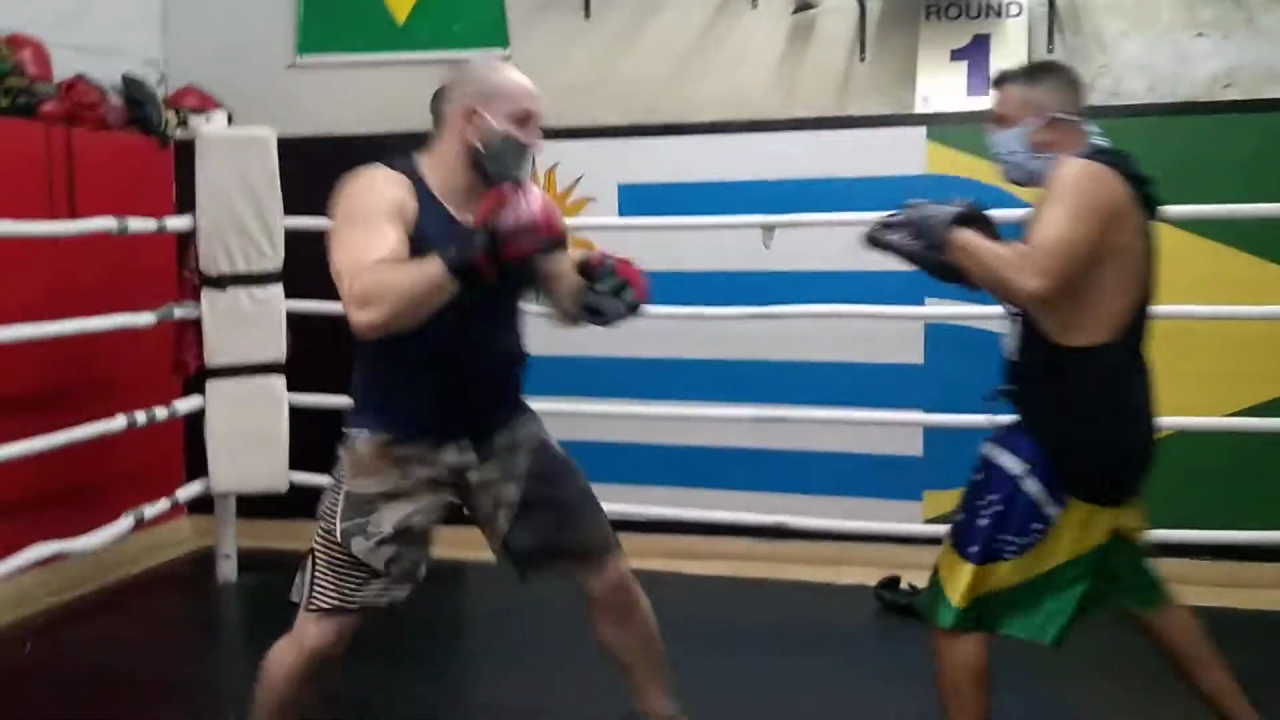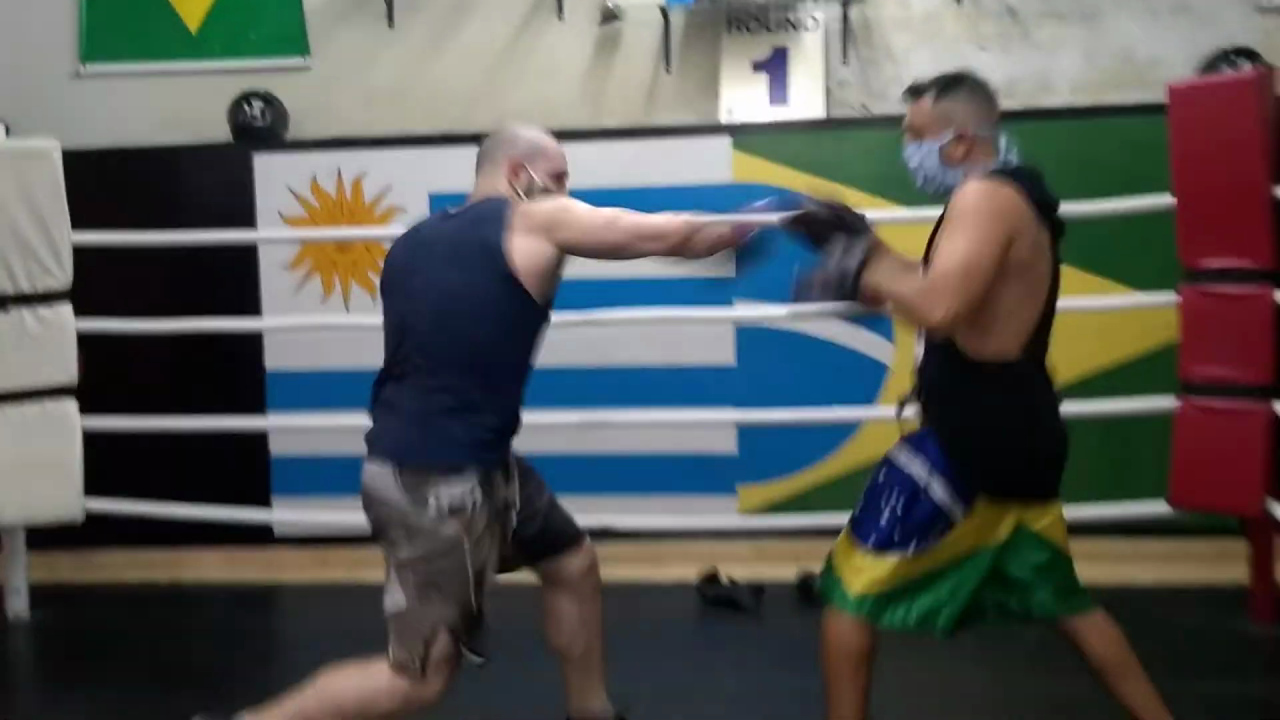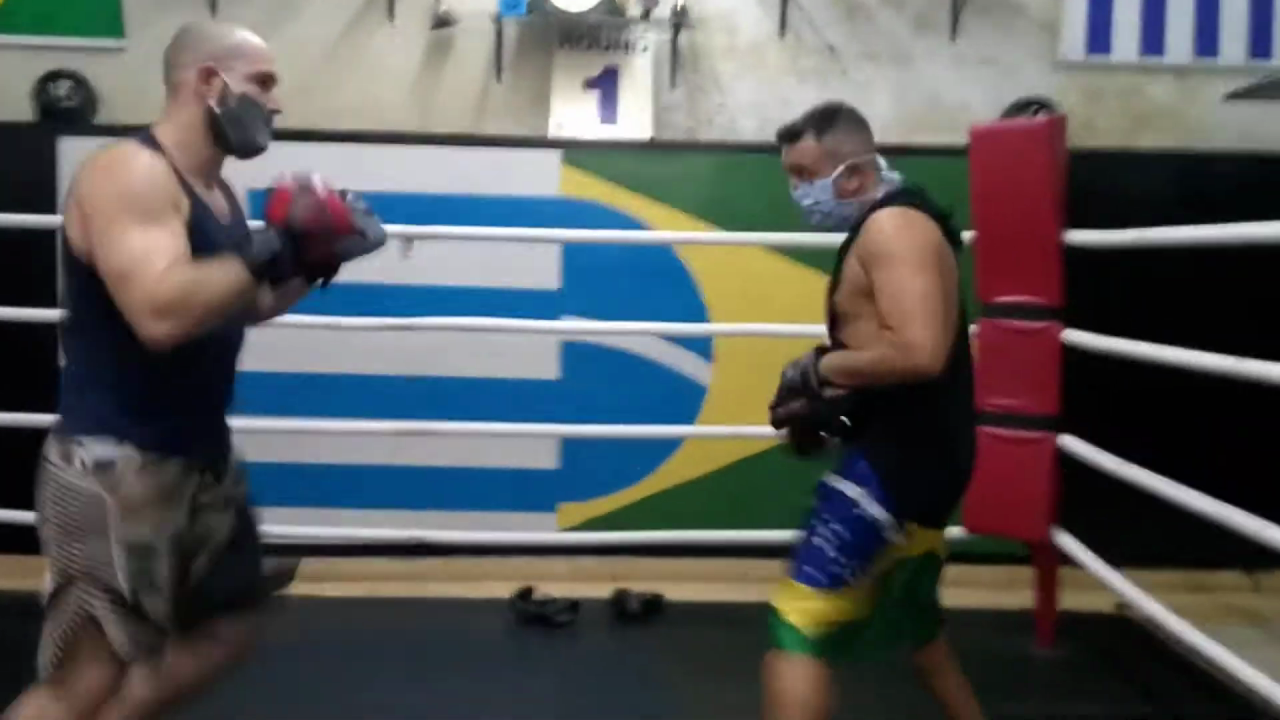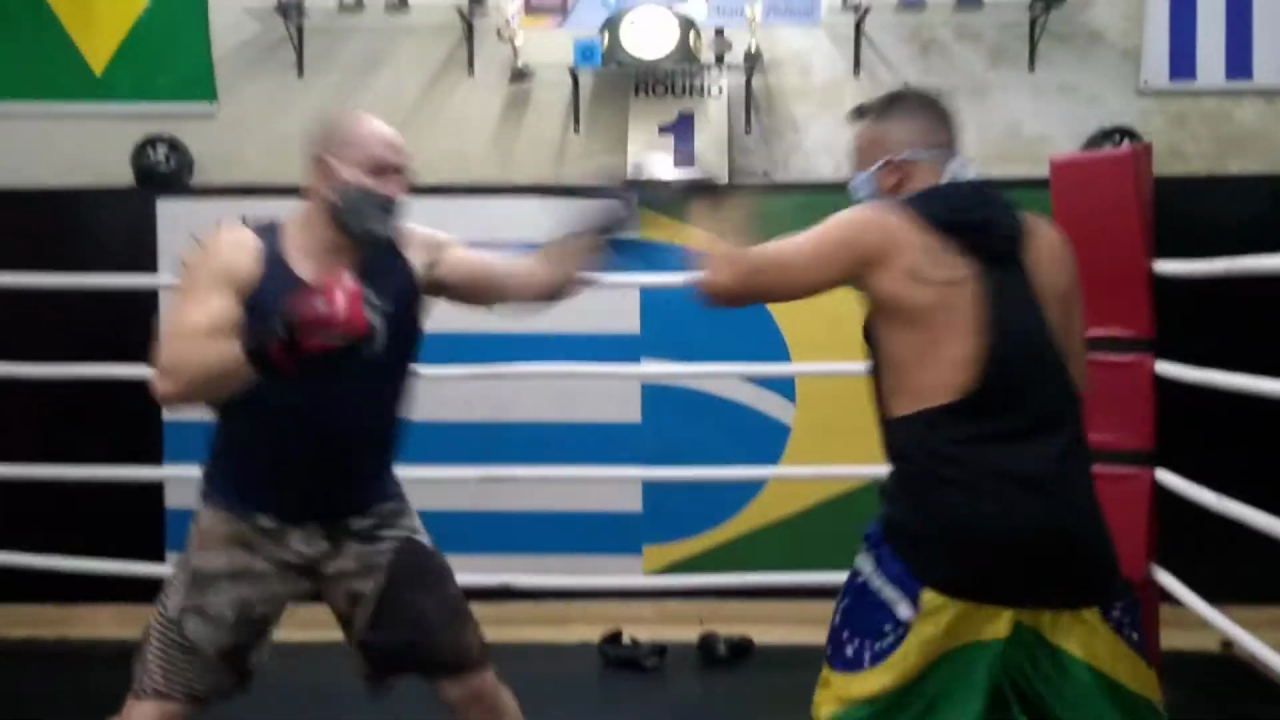
dt=1s
person 1, frame 1
left shoulder: (519, 198)
right shoulder: (379, 191)
left elbow: (566, 299)
right elbow: (371, 309)
left wrist: (598, 286)
right wrist: (474, 252)
left hip: (502, 432)
right hip: (392, 444)
left knee: (608, 577)
right knee: (318, 635)
person 1, frame 2
left shoulder: (418, 243)
right shoulder: (538, 220)
right elbow: (673, 233)
right wrist: (740, 230)
left hip: (465, 467)
right hip: (443, 483)
left knee: (574, 565)
person 1, frame 3
left shoulder: (216, 190)
right shoulder: (128, 175)
left elbow: (246, 305)
right elbow: (162, 314)
left wrist: (317, 261)
right wrist: (270, 249)
left hip: (197, 461)
right hip: (117, 467)
left knee: (228, 631)
person 1, frame 4
left shoulder: (412, 256)
right shoulder: (236, 254)
left elbow: (534, 279)
right elbow: (175, 376)
left wrist: (604, 223)
right wrist: (279, 341)
left hip: (368, 520)
right hip: (247, 524)
person 2, frame 1
left shoulder: (1083, 179)
right shoulder: (1100, 186)
left elbow: (1032, 281)
right elbow: (1050, 300)
left wrist: (951, 234)
right wrist: (968, 255)
left hip: (1065, 431)
right hip: (1107, 424)
left knee: (957, 602)
right knee: (1136, 589)
person 2, frame 2
left shoulder: (986, 198)
right shoulder: (1011, 198)
left elbow: (938, 309)
right elbow: (934, 285)
left wrist: (861, 269)
right wrist: (860, 240)
left hip: (971, 438)
right hip: (1024, 436)
left knee: (849, 588)
right knee: (1061, 598)
person 2, frame 3
left shoulder: (894, 227)
right shoulder: (880, 231)
left elbow: (919, 354)
left wrist: (818, 370)
right wrist: (827, 405)
left hip: (899, 460)
right hip: (919, 456)
left knee: (796, 628)
right knee: (907, 614)
person 2, frame 4
left shoulder: (881, 232)
right shoulder: (1042, 240)
left elbow: (725, 280)
left wrist: (704, 208)
left hip: (944, 530)
right hip: (1062, 524)
